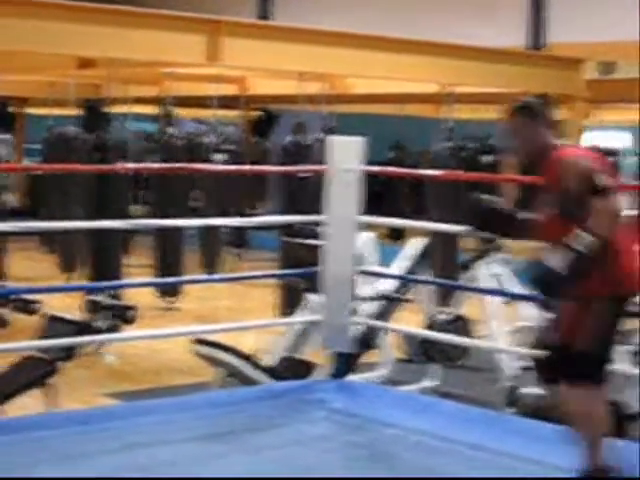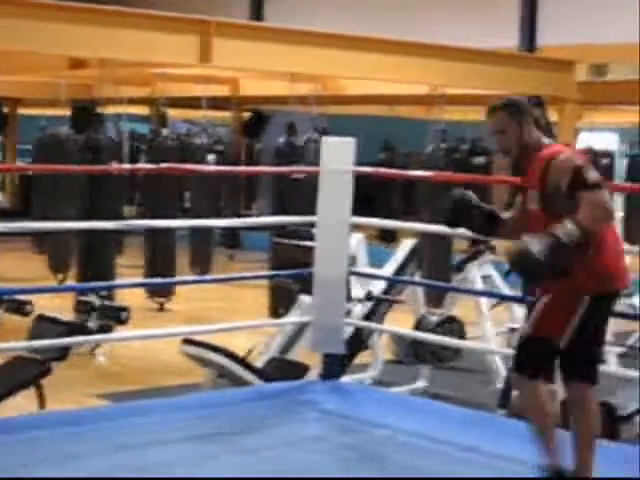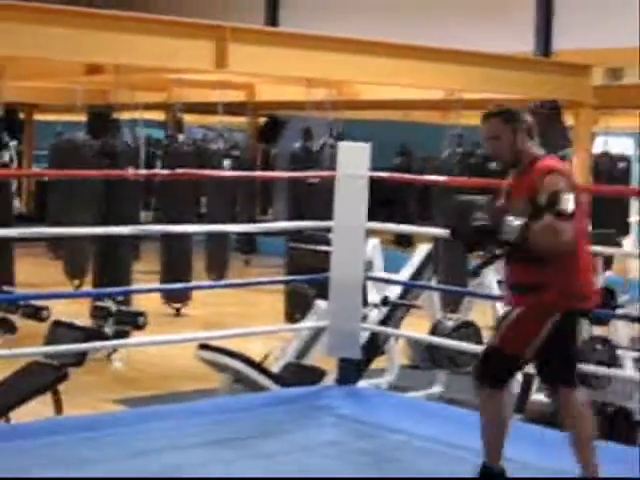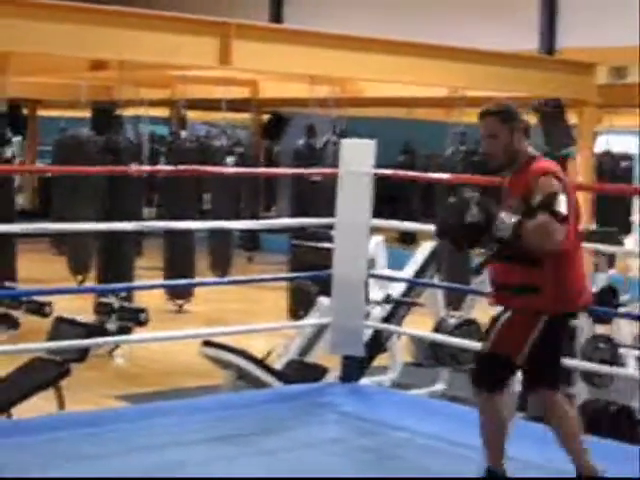
dt=0.1s
person 1, frame 1
left shoulder: (569, 164)
right shoulder: (557, 167)
right elbow: (555, 227)
left wrist: (570, 256)
right wrist: (507, 220)
left hip: (599, 284)
right hip: (592, 282)
left knee: (555, 373)
right knee: (585, 381)
person 1, frame 2
left shoulder: (557, 163)
right shoulder: (536, 166)
left elbow: (601, 204)
right elbow: (523, 228)
left wrist: (550, 243)
right wrist: (481, 219)
left hip: (580, 284)
right hip: (585, 283)
left knee: (527, 370)
right knee: (580, 381)
person 1, frame 3
left shoulder: (549, 178)
right shoulder: (521, 177)
left elbow: (560, 236)
right elbow: (519, 234)
left wrist: (500, 229)
right wrist: (484, 229)
left hip: (550, 297)
right hip: (555, 295)
left knee: (489, 377)
right knee: (563, 386)
person 1, frame 4
left shoulder: (545, 180)
right shoulder: (515, 177)
left elbow: (550, 237)
right elbow: (509, 232)
left wrist: (493, 221)
right wrist: (466, 217)
left hip: (540, 300)
right hip: (530, 296)
left knee: (485, 383)
right knee: (546, 389)
